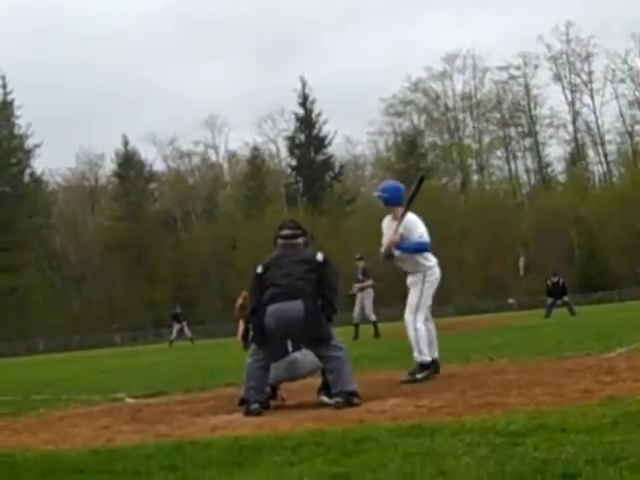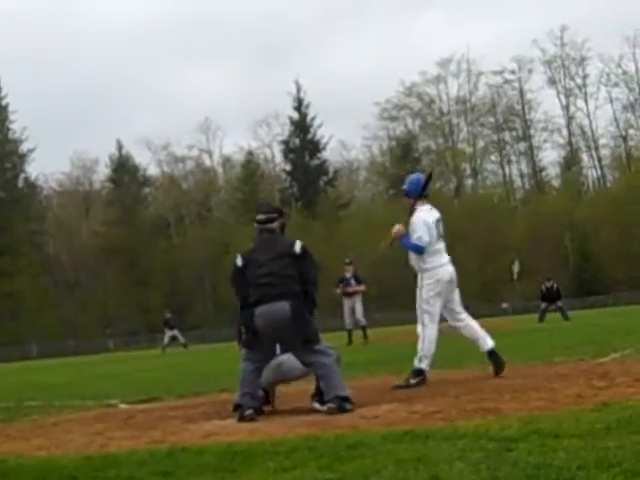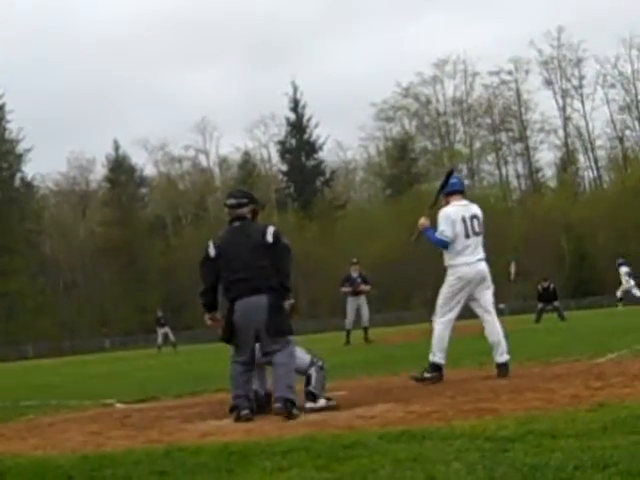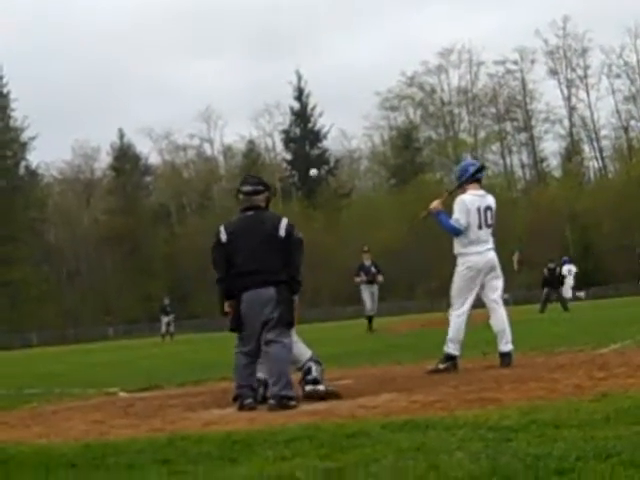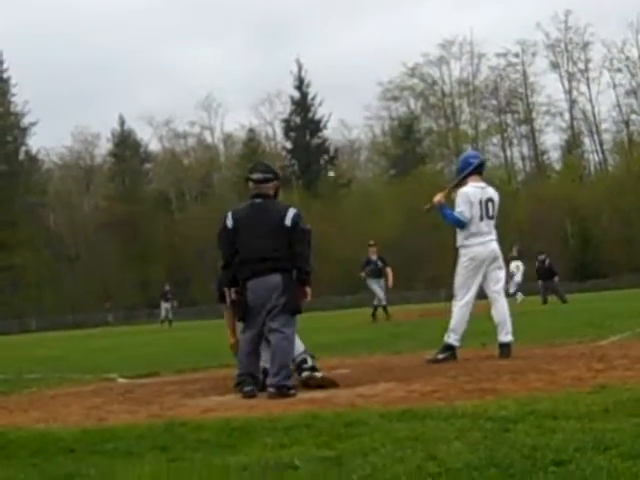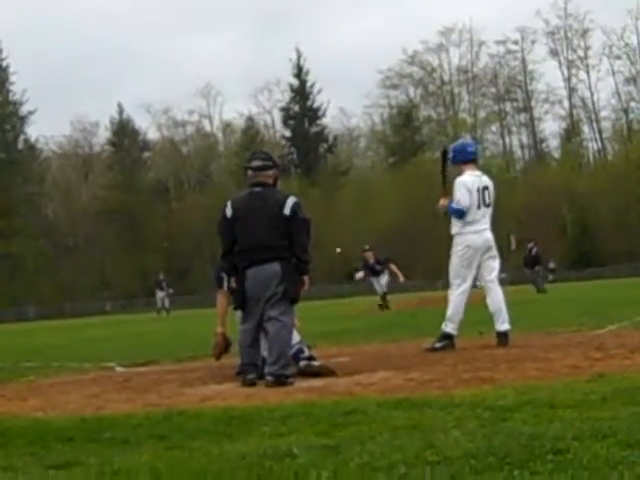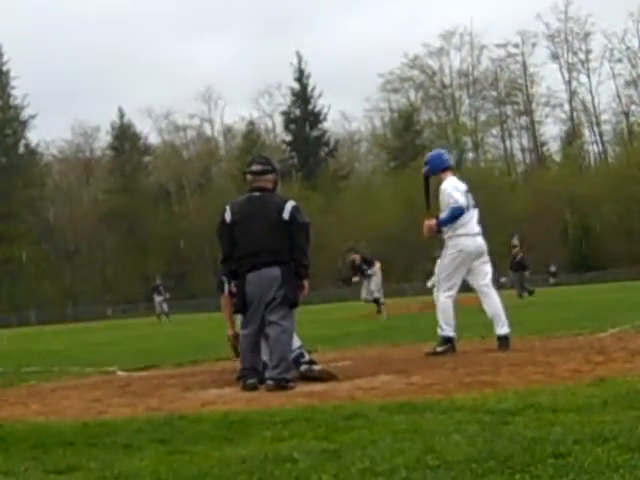
dt=0.4s
person 1, frame 1
left shoulder: (266, 264)
right shoulder: (317, 257)
left elbow: (255, 299)
right elbow: (329, 290)
left wrist: (254, 328)
right wrist: (325, 318)
left hip: (271, 313)
right hip: (303, 310)
left knee: (258, 356)
right knee: (333, 350)
left ankle: (253, 401)
right ankle: (344, 394)
person 1, frame 2
left shoulder: (244, 256)
right shoulder: (296, 246)
left elbow: (241, 292)
right elbow: (310, 281)
left wrist: (248, 319)
right wrist: (309, 311)
left hip: (259, 313)
right hip: (290, 309)
left knee: (251, 360)
right knee: (318, 355)
left ankle: (246, 406)
right ankle: (337, 399)
person 1, frame 3
left shoulder: (216, 244)
right shoulder: (269, 232)
left elbow: (209, 280)
right elbow: (283, 267)
left wrist: (209, 309)
right wrist: (284, 296)
left hip: (239, 306)
right hip: (267, 301)
left knee: (242, 358)
right knee: (280, 349)
left ankle: (242, 406)
right ankle: (284, 399)
person 1, frame 4
left shoulder: (227, 229)
right shoulder: (281, 224)
left elbow: (222, 267)
right elbow: (293, 262)
left wrist: (228, 297)
right wrist: (293, 291)
left hip: (245, 295)
right hip: (275, 292)
left knee: (245, 347)
right knee: (277, 343)
left ankle: (245, 396)
right ankle: (280, 395)
person 1, frame 5
left shoulder: (234, 216)
right shoulder: (288, 214)
left elbow: (227, 254)
right elbow: (301, 251)
left wrist: (231, 284)
right wrist: (304, 281)
left hip: (250, 282)
right hip: (280, 281)
left knee: (249, 333)
right knee: (281, 331)
left ankle: (247, 383)
right ankle: (279, 383)
person 1, frame 6
left shoulder: (233, 205)
right shoulder: (287, 202)
left elbow: (227, 243)
right elbow: (300, 241)
left wrist: (232, 272)
right wrist: (303, 270)
left hip: (248, 271)
right hip: (279, 269)
left knee: (249, 322)
right knee: (279, 320)
left ankle: (248, 371)
right ankle: (277, 372)
person 1, frame 7
left shoulder: (232, 210)
right shoulder: (287, 206)
left elbow: (227, 248)
right elbow: (299, 245)
left wrist: (232, 277)
right wrist: (302, 274)
left hip: (248, 276)
right hip: (279, 273)
left knee: (249, 327)
right knee: (279, 324)
left ankle: (249, 376)
right ankle: (279, 376)
person 2, frame 1
left shoulder: (411, 221)
right shoulder: (387, 222)
left elbow: (424, 245)
right elbow: (387, 252)
left wrist: (399, 244)
right wrist: (387, 249)
left hip: (426, 273)
right hip: (415, 274)
left knee: (413, 317)
right knee: (422, 317)
left ankle: (425, 366)
right ankle: (431, 360)
person 2, frame 2
left shoulder: (419, 217)
right shoulder: (432, 212)
left elbow: (419, 248)
left wrist: (401, 236)
right wrist: (403, 235)
left hip: (431, 274)
right hip: (445, 270)
left knee: (427, 322)
right knee: (458, 316)
left ankle: (420, 371)
right ankle: (491, 352)
person 2, frame 3
left shoulder: (447, 212)
right shoulder: (476, 209)
left elbow: (443, 242)
left wrist: (426, 229)
left hip: (459, 271)
right hip: (480, 267)
left knee: (442, 317)
right knee: (489, 316)
left ankle: (435, 367)
right ankle: (502, 363)
person 2, frame 4
left shoulder: (463, 200)
right shoulder: (490, 199)
left elbow: (456, 229)
left wrist: (438, 212)
left hip: (469, 260)
right hip: (489, 257)
left knee: (459, 309)
right knee: (496, 304)
left ankle: (451, 356)
right ankle: (506, 352)
person 2, frame 5
left shoulder: (465, 192)
right shoulder: (493, 192)
left elbow: (460, 222)
left wrist: (441, 206)
left hip: (472, 251)
right hip: (492, 248)
left knee: (463, 299)
right knee: (497, 295)
left ankle: (450, 346)
right ankle: (505, 343)
person 2, frame 6
left shoulder: (462, 180)
right shoulder: (487, 181)
left elbow: (460, 211)
right elbow: (481, 209)
left wrist: (446, 206)
left hip: (467, 239)
right hip: (486, 236)
left knee: (458, 287)
right knee: (492, 284)
left ankle: (448, 335)
right ankle: (502, 331)
person 2, frame 7
left shoulder: (448, 185)
right shoulder: (460, 184)
left elbow: (458, 209)
left wrist: (437, 223)
right wrist: (438, 226)
left hip: (459, 243)
right hip: (477, 241)
left knee: (444, 291)
right knee: (486, 288)
left ankle: (447, 339)
right ankle: (503, 335)
